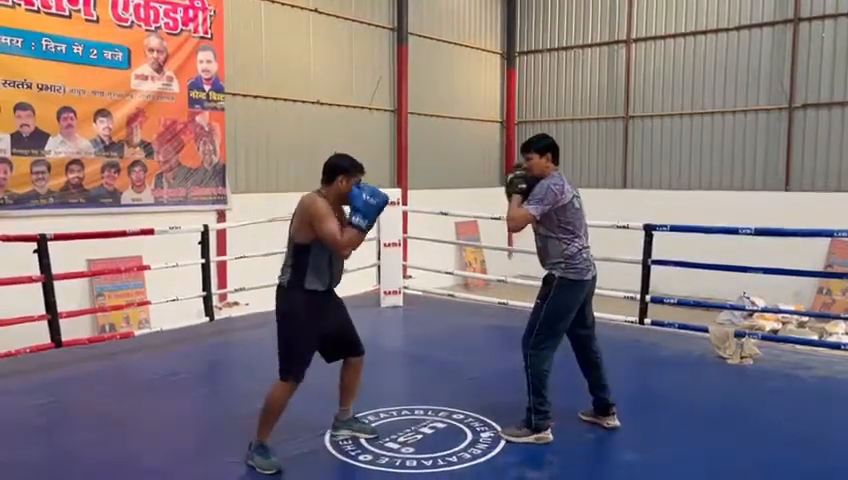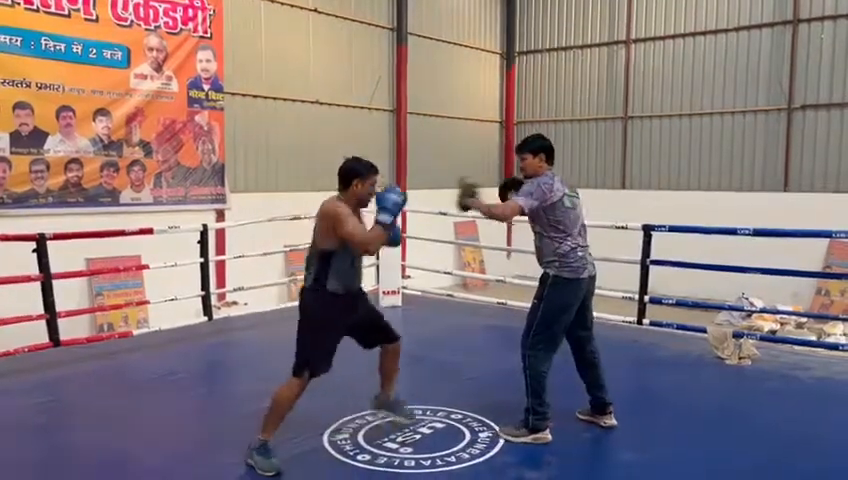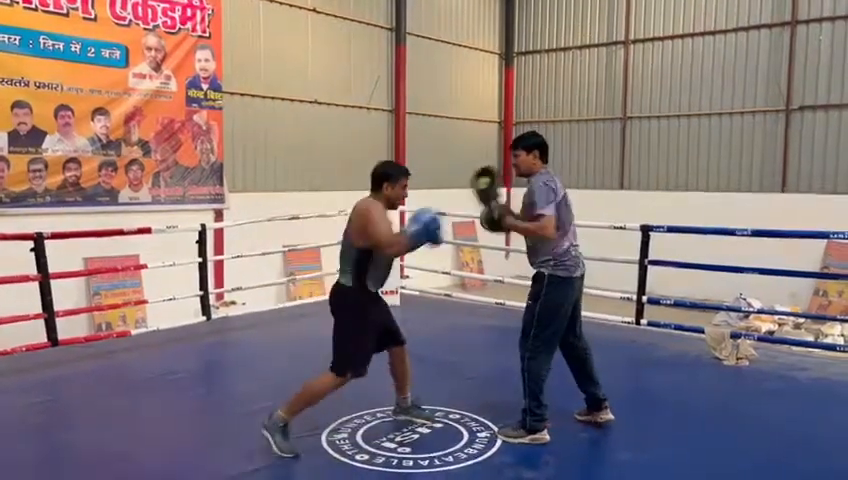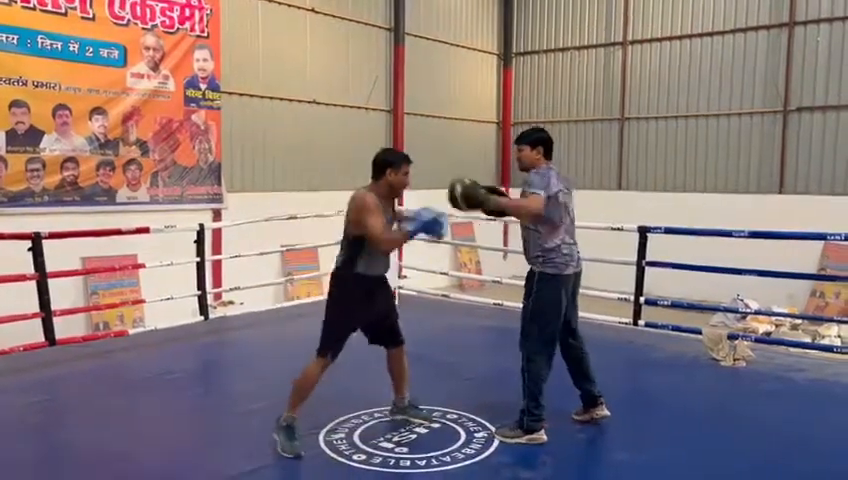
dt=0.2s
person 1, frame 1
left shoulder: (548, 186)
right shoulder: (561, 185)
left elbow: (515, 223)
right elbow: (543, 222)
left wrist: (516, 195)
right wrist: (525, 194)
left hip: (565, 277)
right hip: (583, 274)
left knee: (536, 345)
right knee: (584, 341)
left ankle: (538, 424)
right ankle: (605, 410)
person 1, frame 2
left shoulder: (540, 186)
right shoulder: (562, 186)
left elbow: (502, 212)
left wrist: (471, 201)
right wrist: (519, 199)
left hip: (563, 276)
right hip: (583, 272)
left knee: (535, 346)
right knee: (582, 341)
left ankle: (536, 425)
right ankle: (602, 409)
person 1, frame 3
left shoulder: (540, 185)
right shoulder: (546, 183)
left elbow: (546, 231)
right elbow: (530, 220)
left wrist: (508, 222)
right wrist: (509, 213)
left hip: (554, 274)
right hip: (571, 271)
left knee: (534, 347)
right knee: (572, 340)
left ankle: (535, 425)
right ankle: (598, 406)
person 1, frame 4
left shoulder: (539, 177)
right shoulder: (559, 180)
left elbow: (532, 206)
left wrist: (488, 199)
right wrist: (498, 203)
left hip: (548, 271)
right hip: (569, 267)
left knee: (535, 346)
right knee: (569, 336)
left ankle: (532, 425)
right ankle: (593, 402)
person 2, frame 1
left shoulder: (334, 207)
right shoulder: (314, 205)
left elbow: (346, 248)
right elbow: (342, 246)
left wrist: (367, 212)
right wrist: (363, 215)
left hip: (324, 295)
right hip: (297, 299)
left knee: (355, 355)
right knee: (291, 377)
left ankle: (344, 419)
right ankle: (258, 446)
person 2, frame 2
left shoulder: (350, 210)
right shoulder: (336, 210)
left elbow: (359, 246)
right elbow: (367, 245)
left wrist: (386, 232)
right wrist: (387, 213)
left hip: (348, 295)
right hip: (321, 300)
left knee: (391, 342)
right knee: (303, 376)
left ankle: (386, 398)
right ankle: (259, 446)
person 2, frame 3
left shoulder: (376, 210)
right shoulder: (371, 209)
left elbow: (388, 246)
right elbow: (392, 248)
left wrist: (423, 233)
right wrist: (420, 228)
left hip: (367, 295)
right hip: (353, 298)
left knee: (397, 345)
right knee: (342, 373)
left ankle: (404, 404)
right ankle: (278, 421)
person 2, frame 4
left shoulder: (386, 199)
right shoulder: (366, 200)
left elbow: (400, 218)
right elbow: (383, 244)
left wrist: (424, 221)
right wrist: (414, 224)
left hip: (375, 283)
right hip: (351, 284)
left knee: (396, 344)
right knee: (325, 358)
left ankle: (402, 405)
right ankle: (286, 423)
